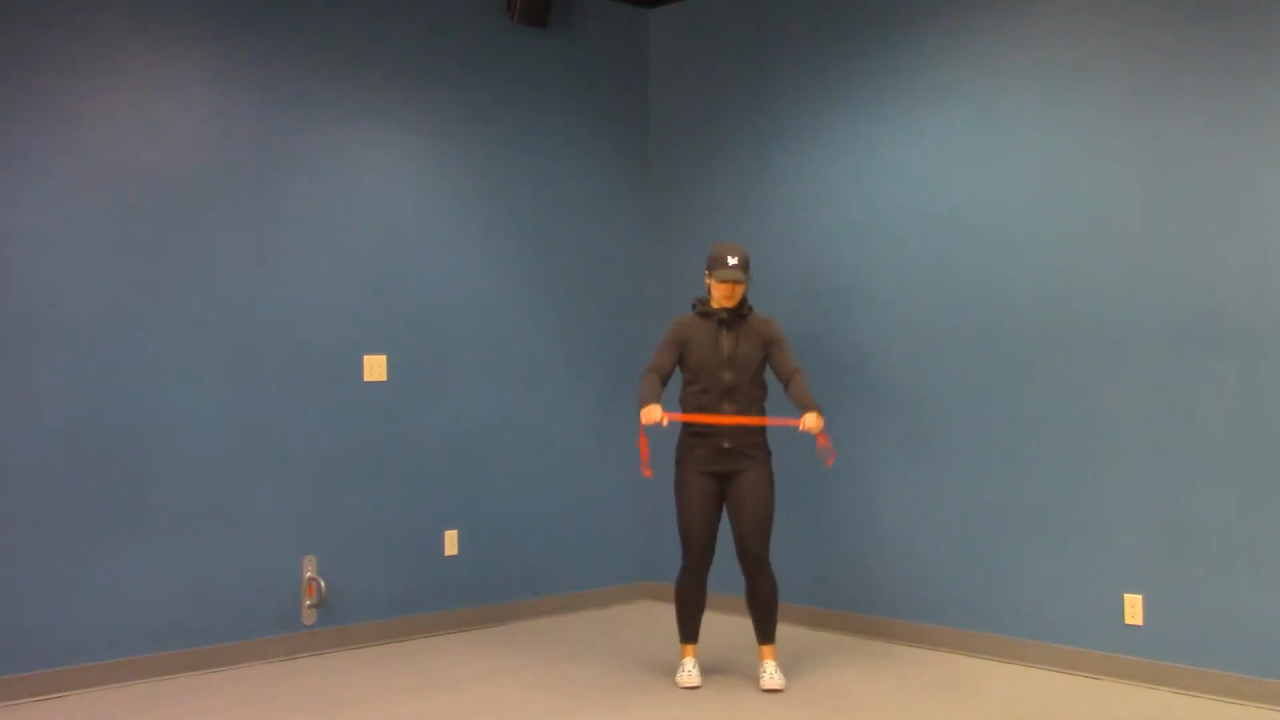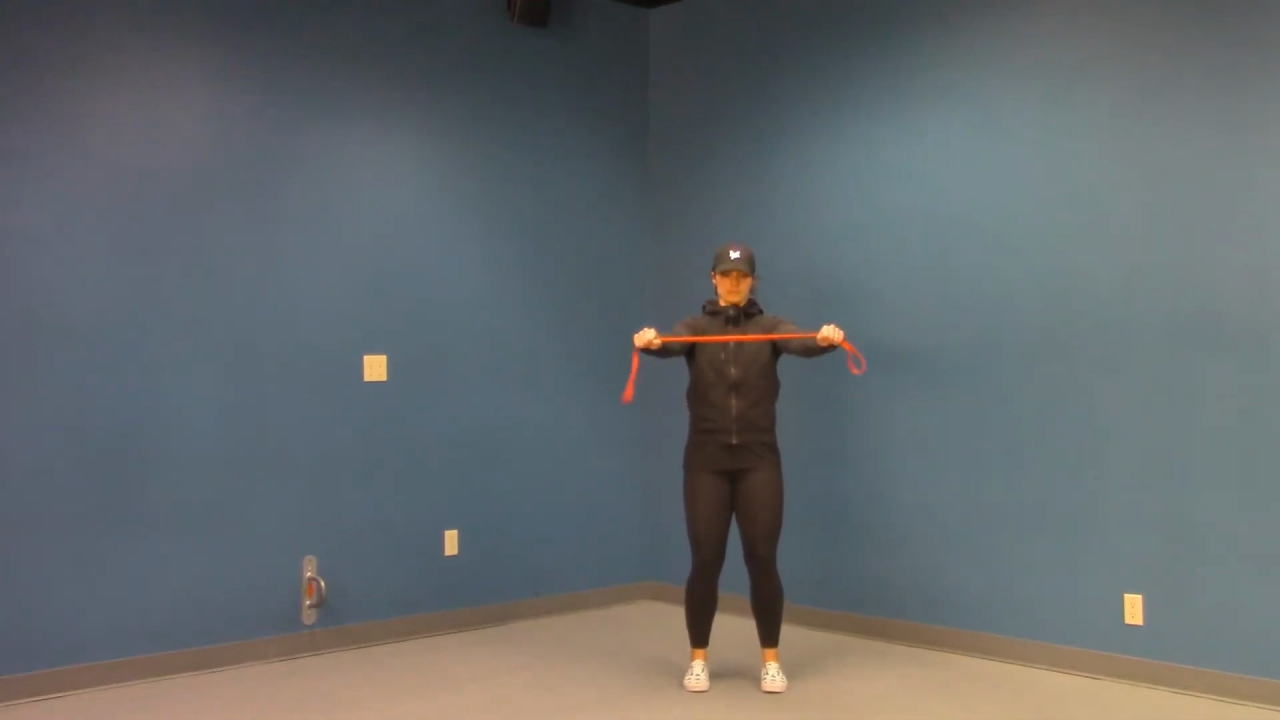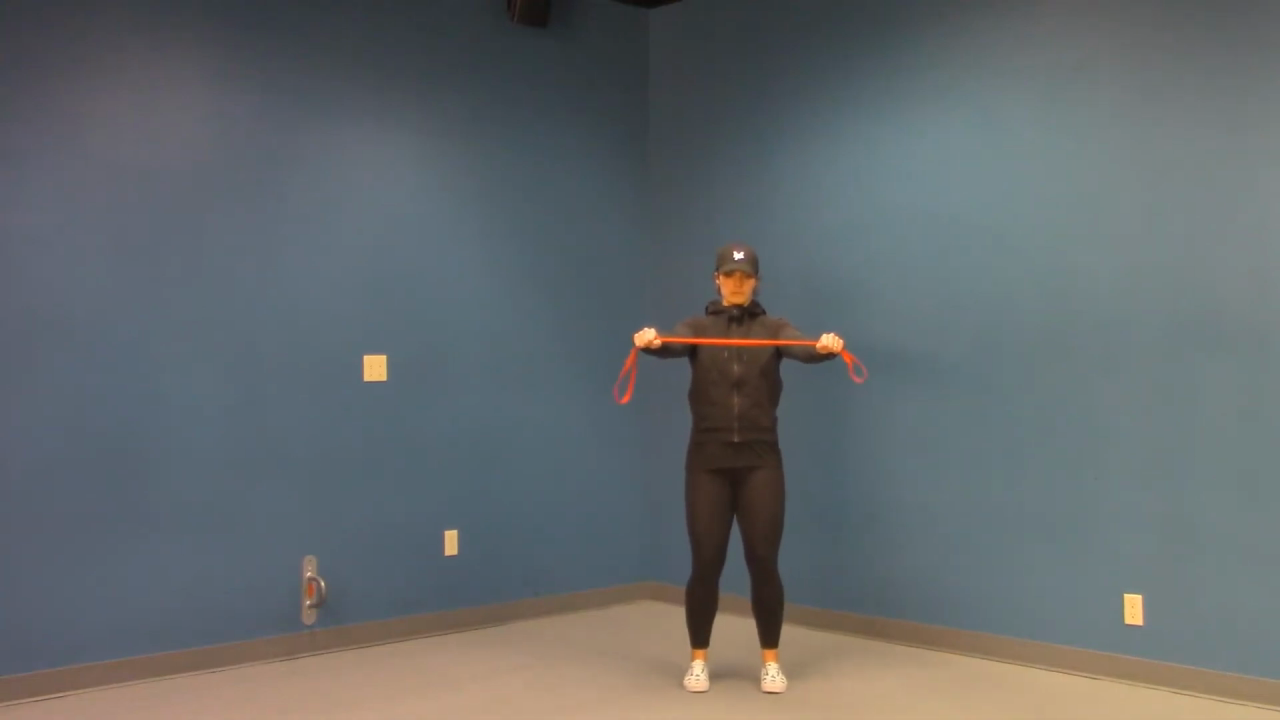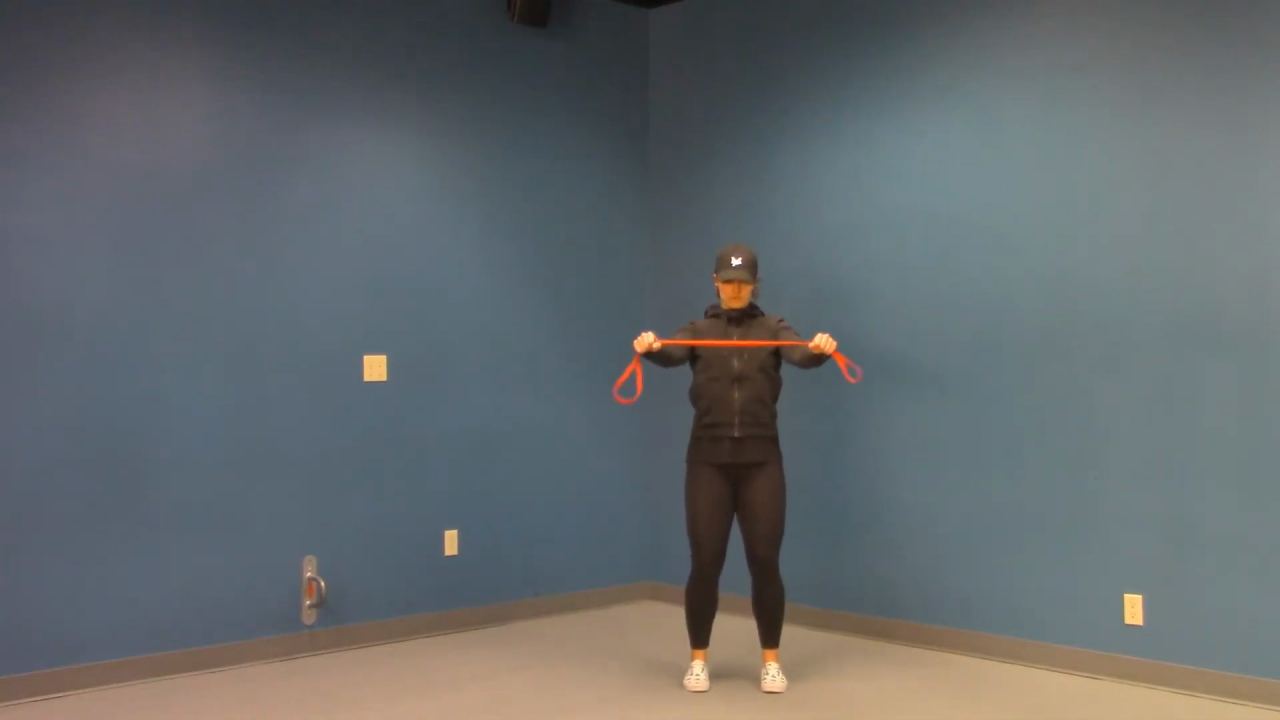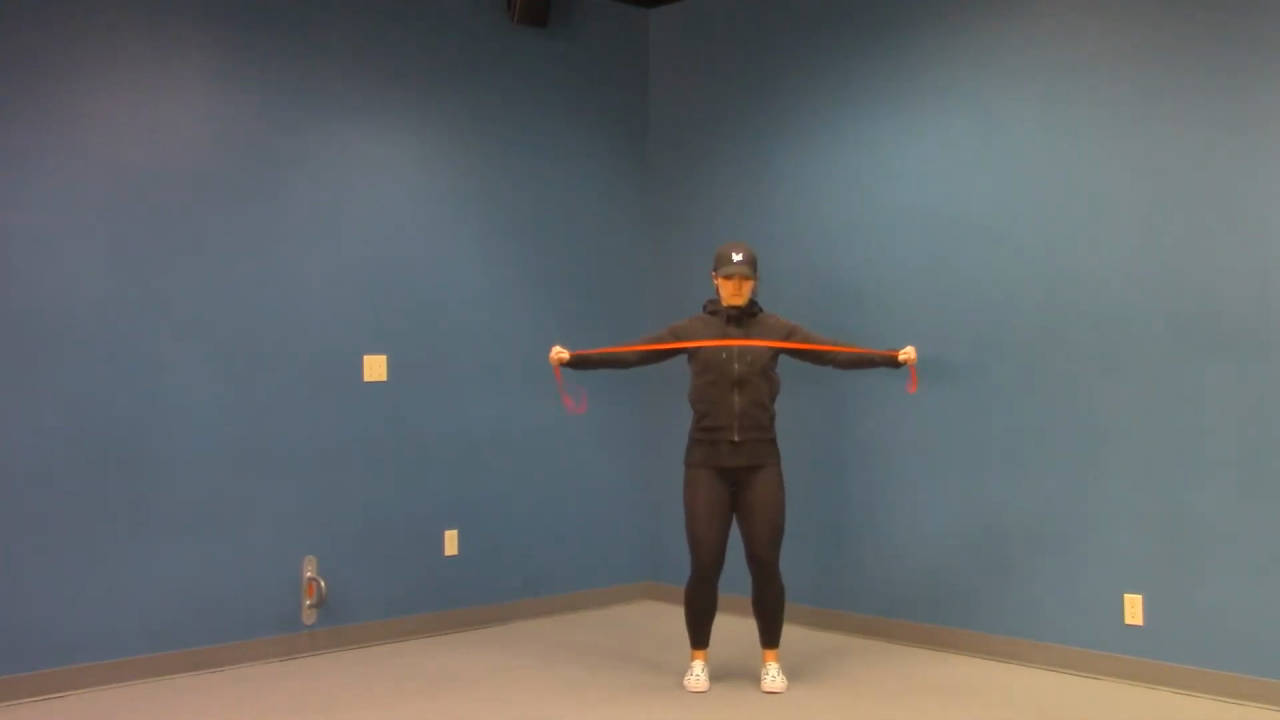
dt=1s
person 1, frame 1
left shoulder: (763, 328)
right shoulder: (685, 328)
left elbow: (791, 374)
right elbow: (654, 373)
left wrist: (810, 409)
right wrist: (650, 404)
left hip: (750, 457)
right hip: (697, 457)
left knee: (755, 558)
right knee: (695, 559)
left ankle: (768, 658)
right ankle: (688, 656)
person 1, frame 2
left shoulder: (769, 326)
right shoulder: (696, 326)
left elbow: (797, 343)
right elbow: (672, 344)
left wrist: (823, 339)
right wrist: (651, 342)
left hip: (758, 458)
right hip: (706, 459)
left knee: (762, 560)
right knee: (705, 562)
left ankle: (771, 660)
right ankle: (698, 659)
person 1, frame 3
left shoulder: (772, 327)
right shoulder: (699, 326)
left elbow: (800, 348)
right elbow: (673, 344)
left wrist: (824, 347)
right wrist: (651, 341)
left hip: (760, 460)
right hip: (708, 460)
left knee: (763, 563)
right knee: (706, 564)
left ankle: (770, 660)
right ankle: (698, 659)
person 1, frame 4
left shoulder: (773, 328)
right shoulder: (698, 330)
left elbow: (798, 354)
right elbow: (672, 354)
left wrist: (820, 349)
right wrist: (649, 348)
left hip: (761, 459)
right hip: (708, 459)
left knee: (764, 562)
right knee: (705, 563)
left ankle: (771, 660)
right ankle: (698, 659)
person 1, frame 5
left shoulder: (775, 329)
right shoulder: (693, 329)
left elbow: (834, 353)
right elbow: (634, 354)
left wrist: (893, 357)
right wrist: (573, 358)
left hip: (760, 461)
right hip: (707, 461)
left knee: (765, 564)
right knee: (705, 565)
left ankle: (771, 660)
right ankle: (698, 659)
